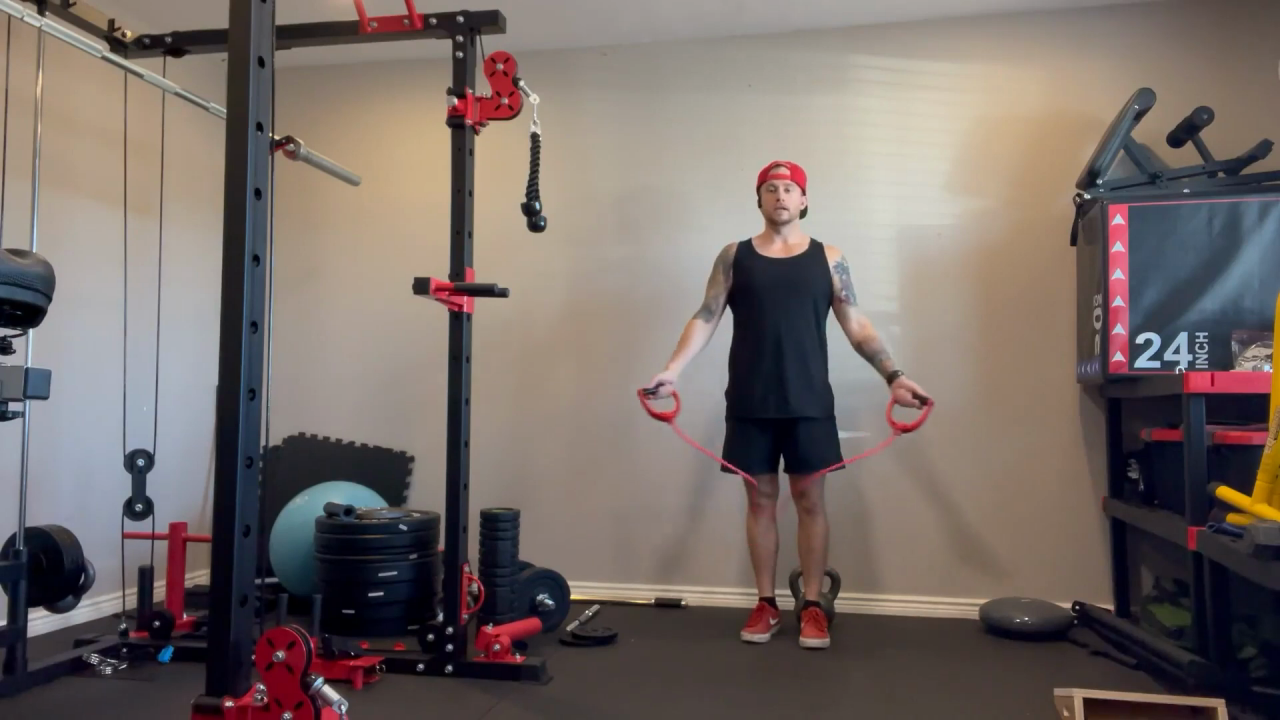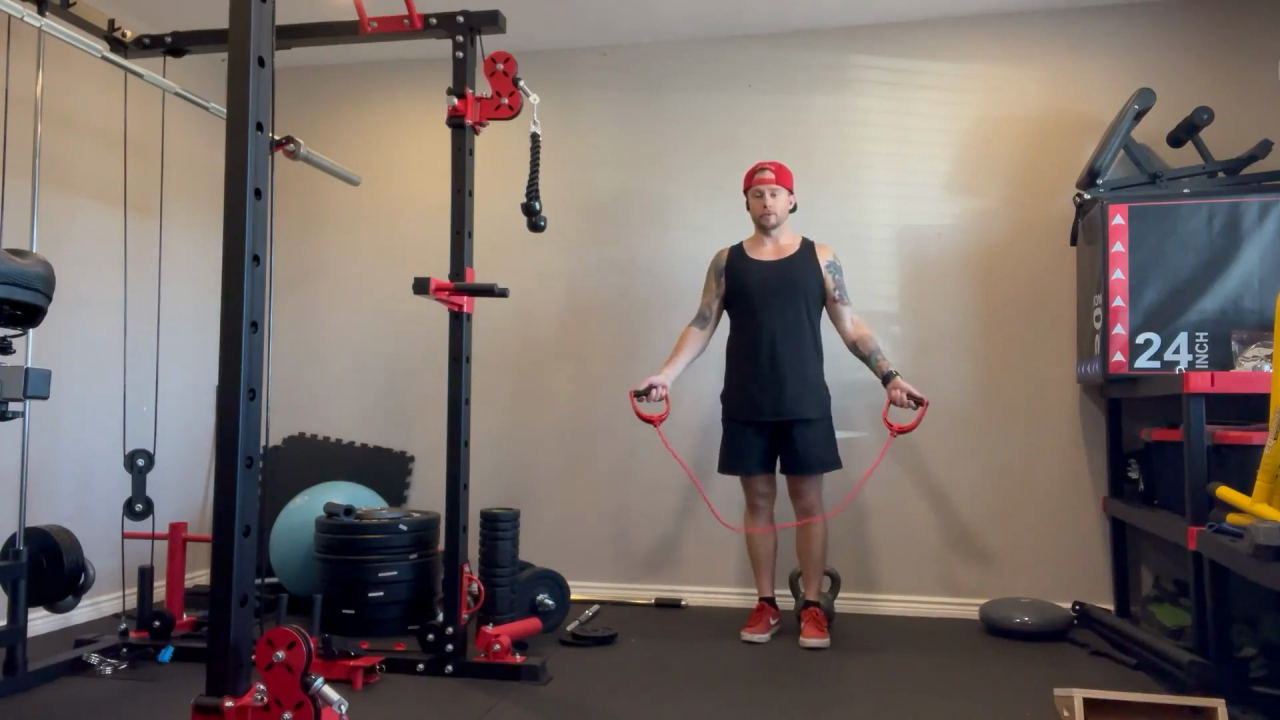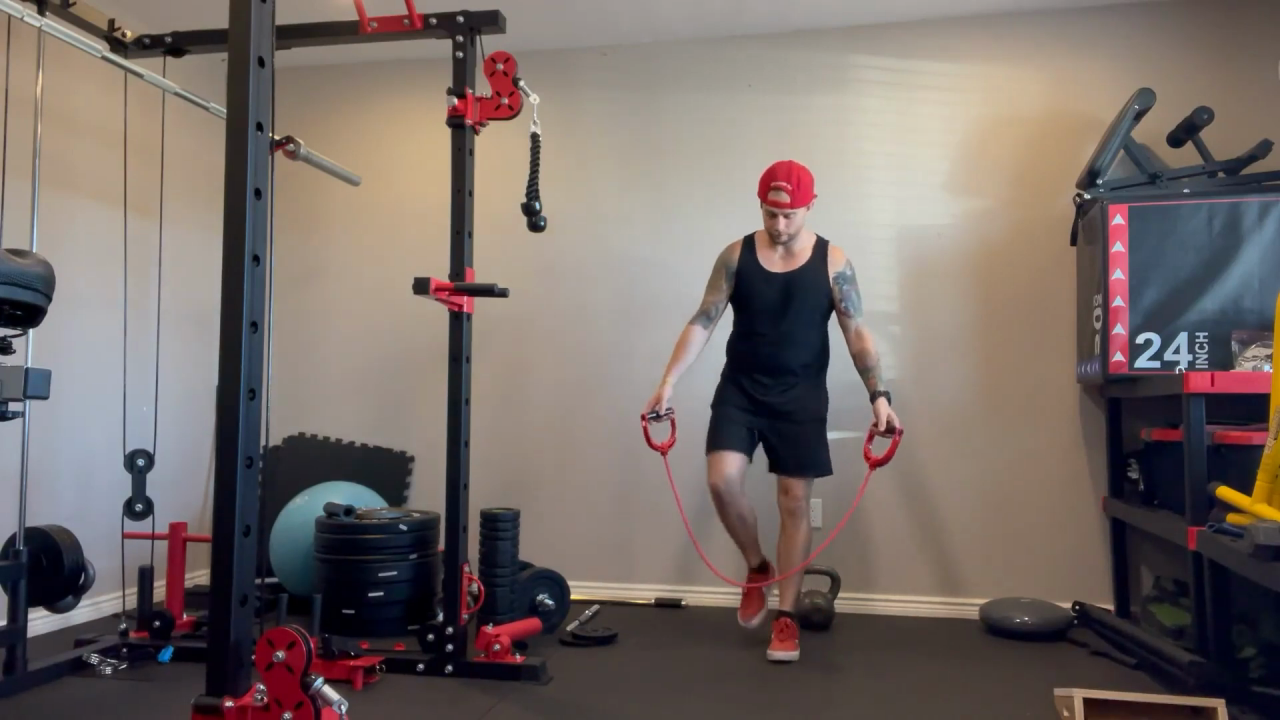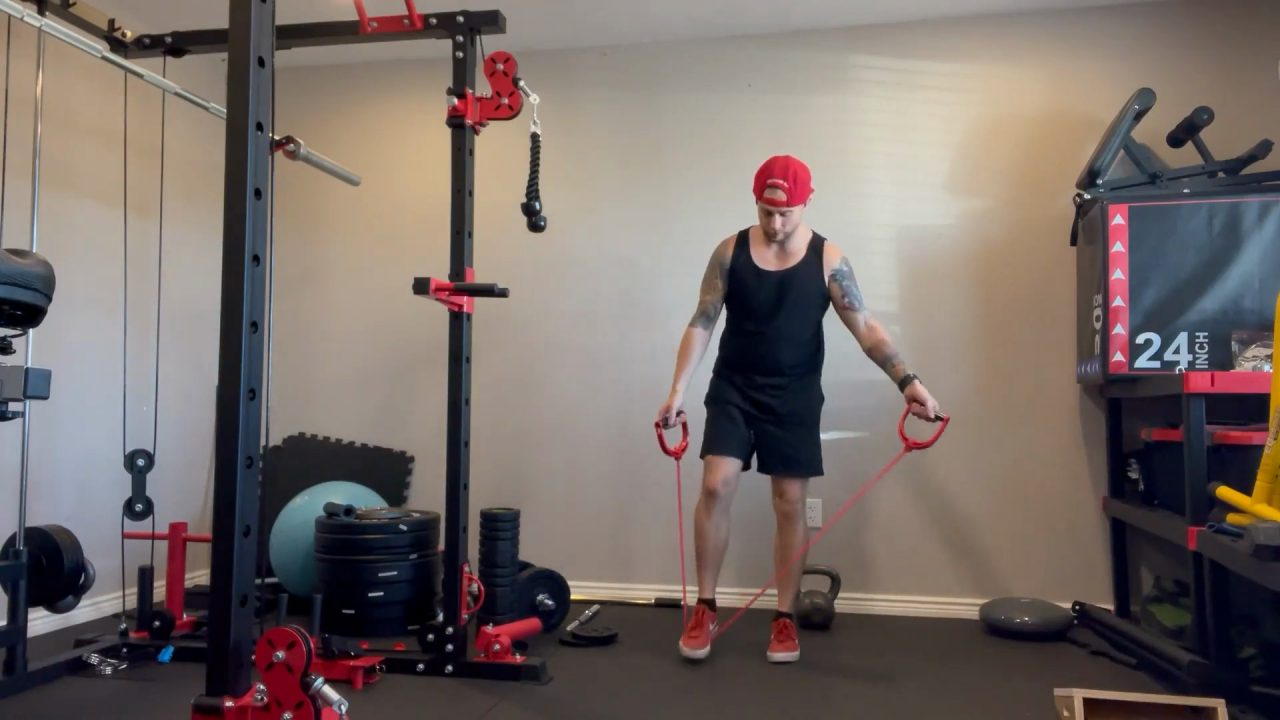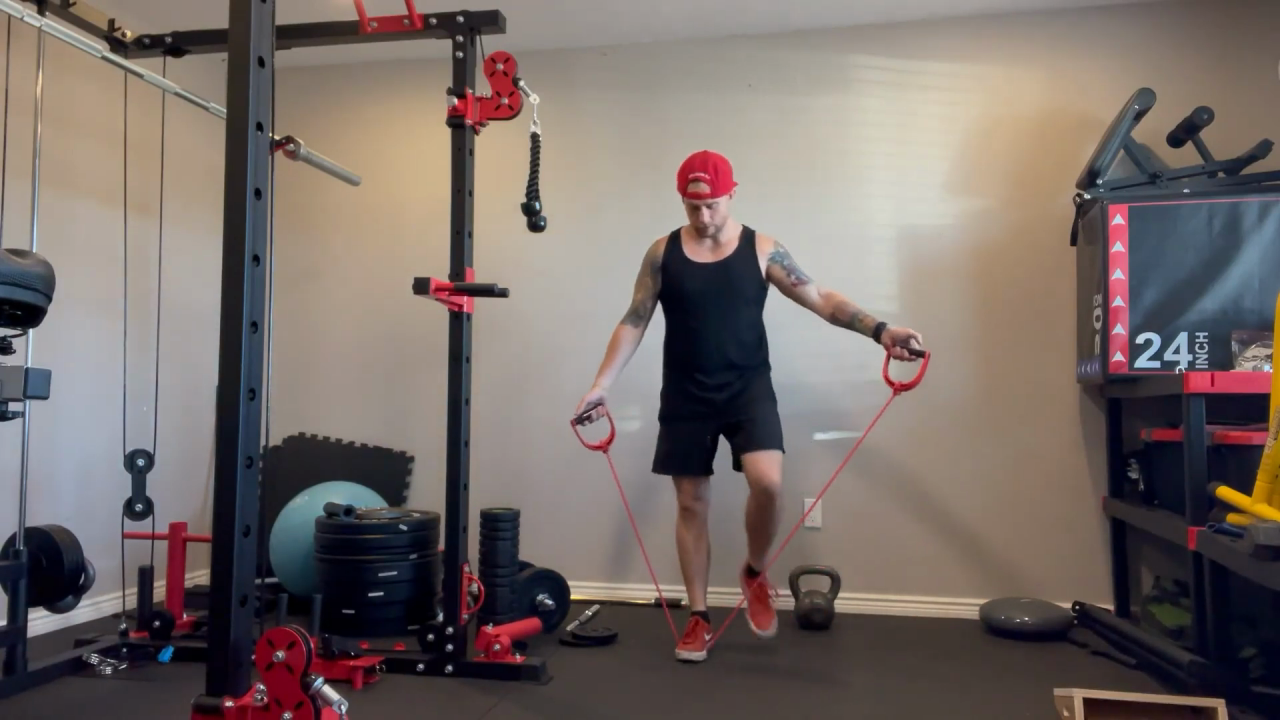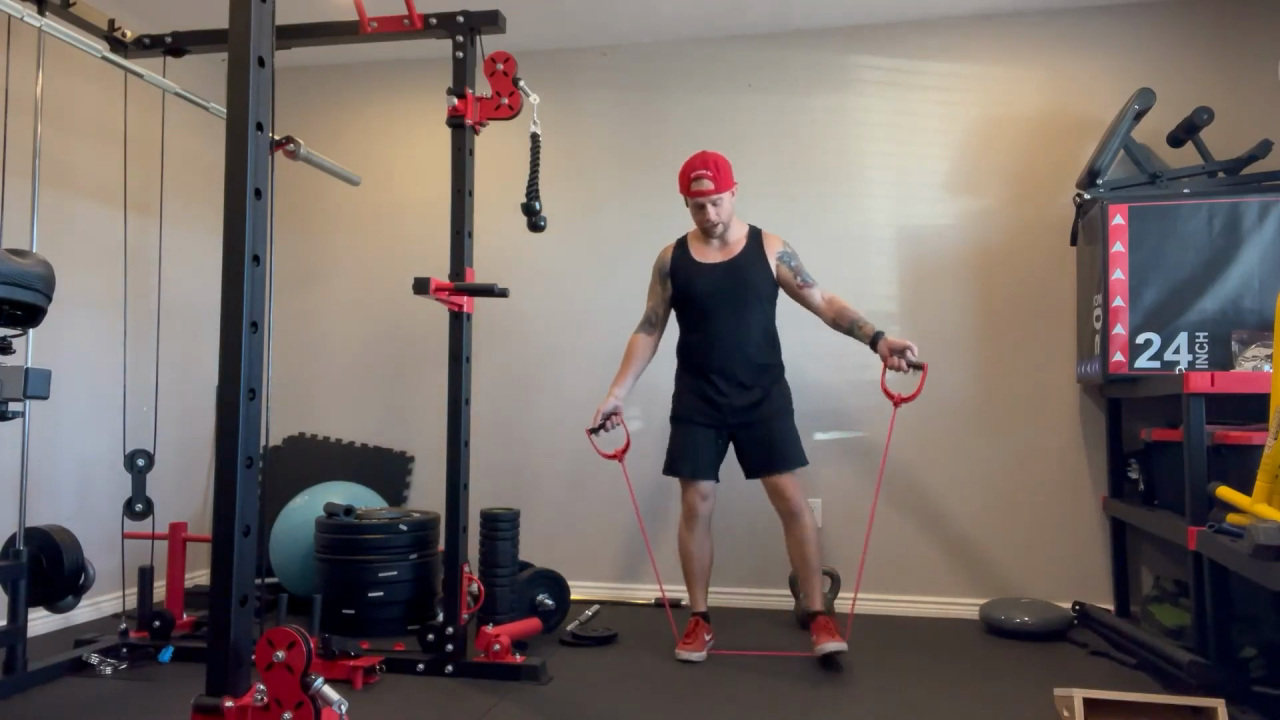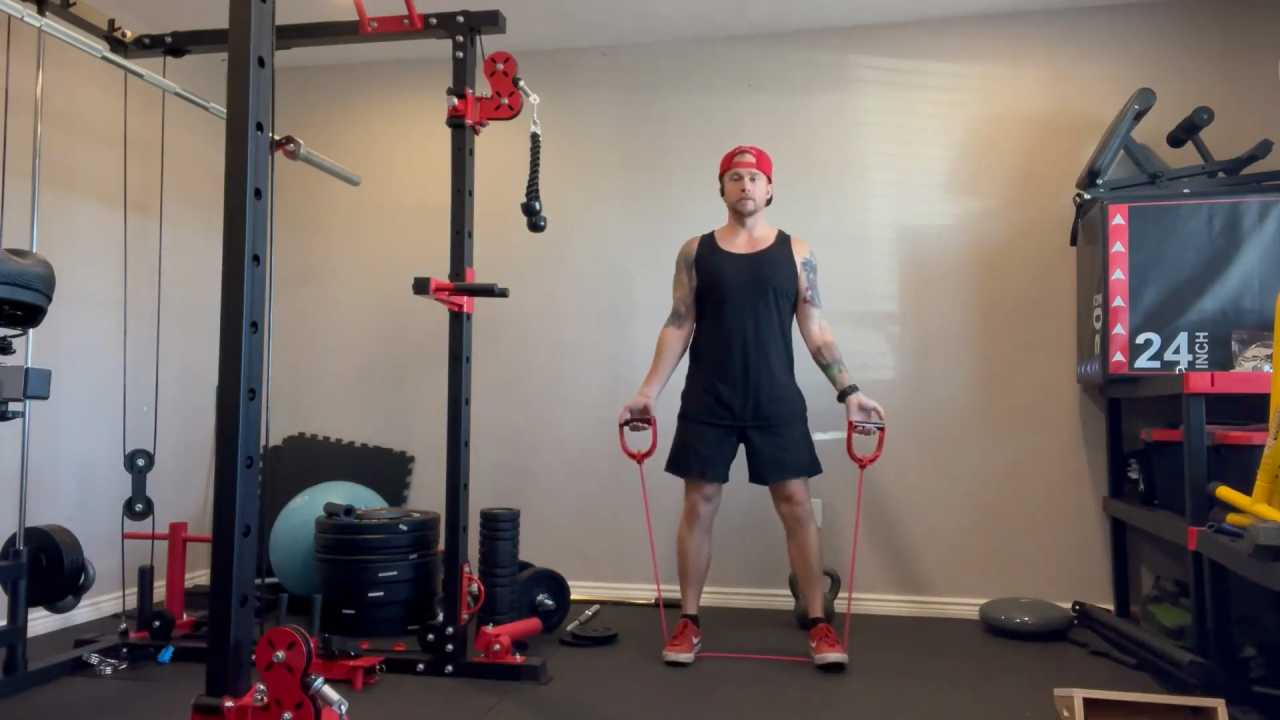
dt=0.7s
person 1, frame 1
left shoulder: (828, 257)
right shoulder: (734, 256)
left elbow: (856, 324)
right elbow: (705, 317)
left wrist: (893, 375)
right wrist: (673, 369)
left hip: (809, 402)
right hip: (749, 402)
left knee: (810, 500)
right knee: (760, 499)
left ankle: (812, 606)
right ankle: (766, 604)
person 1, frame 2
left shoulder: (820, 257)
right shoulder: (727, 260)
left elbow: (850, 325)
right elbow: (702, 325)
left wrist: (889, 376)
right wrist: (666, 374)
left hip: (805, 402)
right hip: (745, 403)
left knee: (809, 503)
right knee: (758, 501)
left ankle: (812, 607)
right ankle: (766, 604)
person 1, frame 3
left shoulder: (833, 262)
right shoulder: (736, 255)
left elbow: (857, 333)
right elbow: (702, 322)
left wrist: (879, 395)
right wrist: (668, 381)
left hip: (802, 397)
right hip: (740, 389)
left knee: (794, 502)
right knee: (722, 478)
left ankle: (786, 617)
right ankle: (757, 568)
person 1, frame 4
left shoulder: (828, 259)
right shoulder: (730, 251)
left elbow: (865, 327)
right elbow: (701, 322)
left wrist: (908, 382)
right wrist: (678, 388)
left hip: (794, 396)
right hip: (733, 389)
left knee: (790, 504)
right knee: (716, 488)
left ankle: (784, 618)
right ankle: (704, 608)
person 1, frame 5
left shoulder: (763, 250)
right shoulder: (663, 253)
left elbow: (820, 298)
right elbow: (634, 322)
left wrist: (880, 330)
right wrist: (601, 385)
left hip: (748, 387)
right hip: (685, 396)
left knee: (767, 482)
right knee: (691, 504)
left ankle: (755, 574)
right ankle: (698, 618)
person 1, frame 6
left shoulder: (770, 248)
right shoulder: (672, 259)
left elbow: (822, 302)
right elbow: (649, 329)
left wrist: (877, 339)
right wrist: (617, 392)
left hip: (763, 396)
right hip: (697, 401)
left knee: (791, 500)
right knee: (695, 506)
left ankle: (818, 617)
right ankle: (699, 621)
person 1, frame 7
left shoulder: (796, 253)
right shoulder: (696, 252)
left elbow: (815, 330)
right elbow: (678, 326)
left wrist: (848, 391)
right wrist: (648, 391)
left hip: (777, 403)
right hip: (707, 403)
left knee: (796, 507)
right knee: (698, 506)
left ankle: (819, 624)
right ankle: (689, 622)
